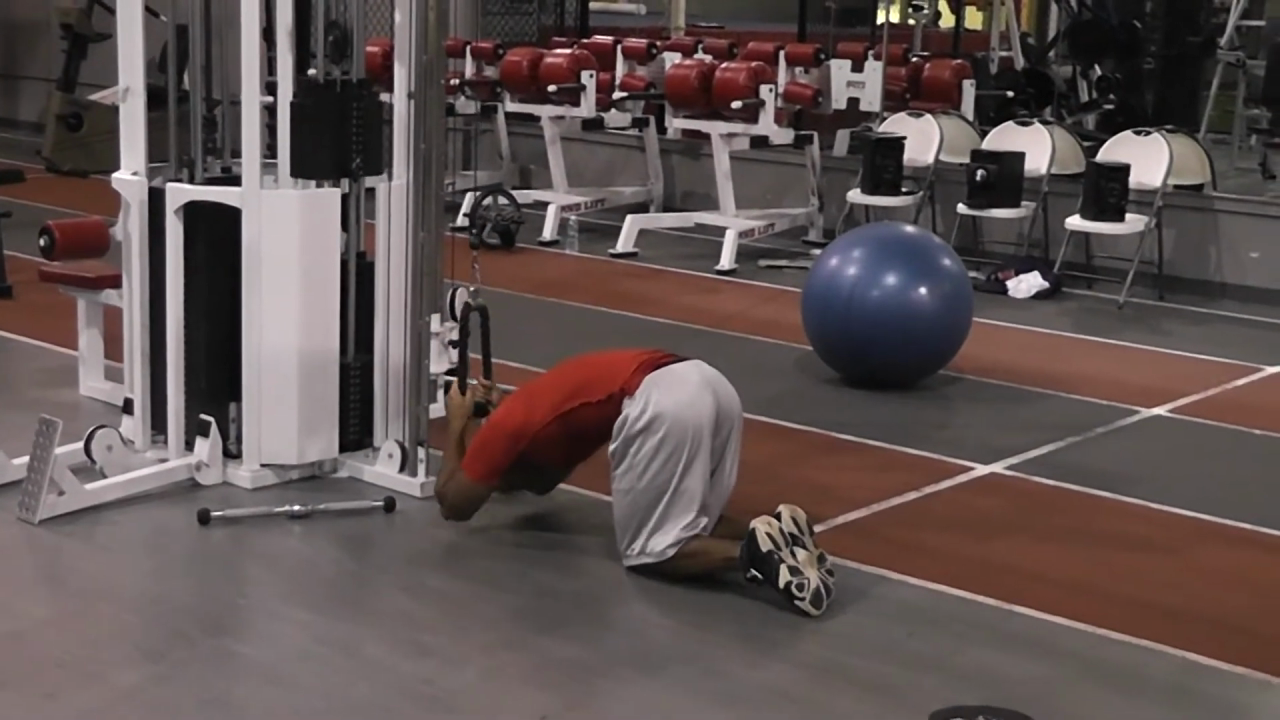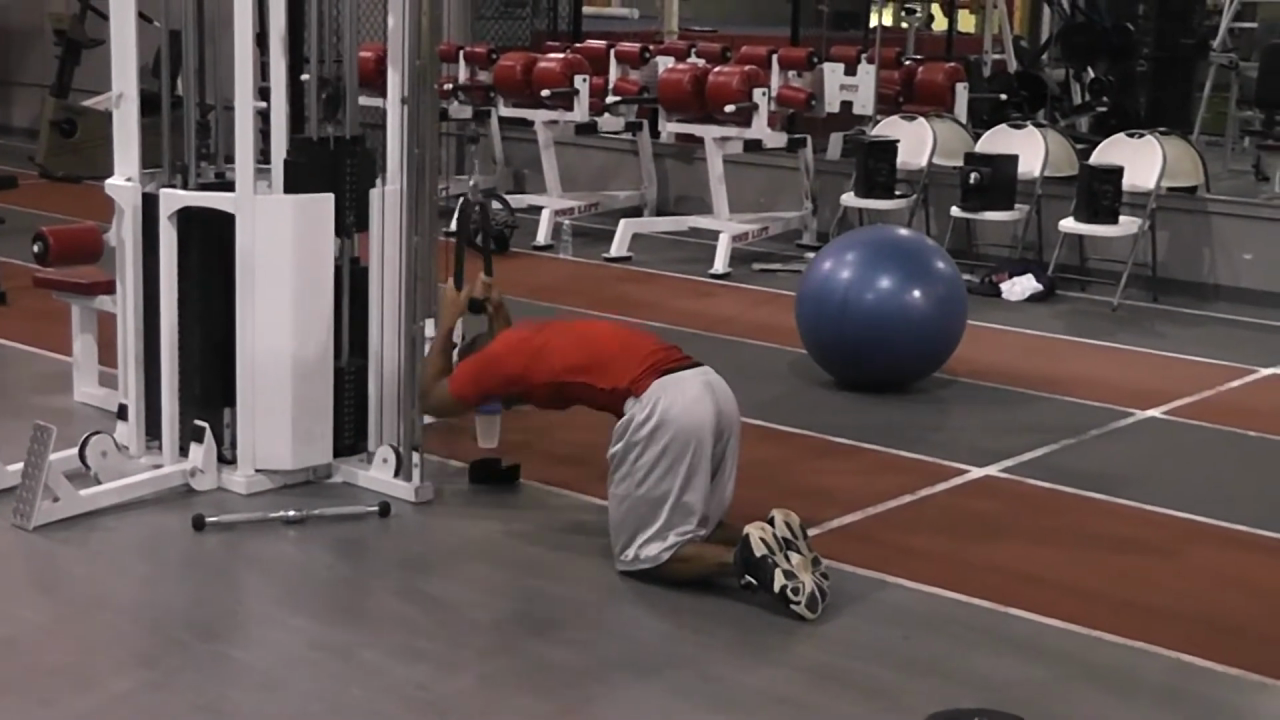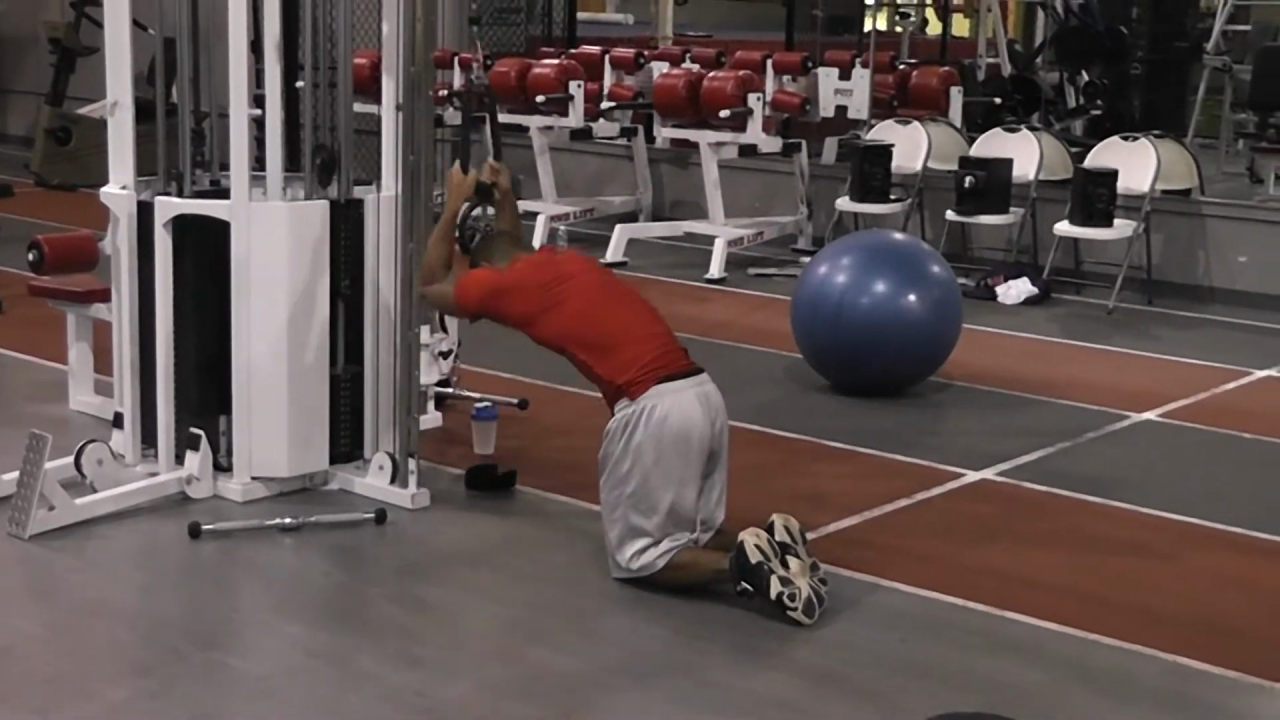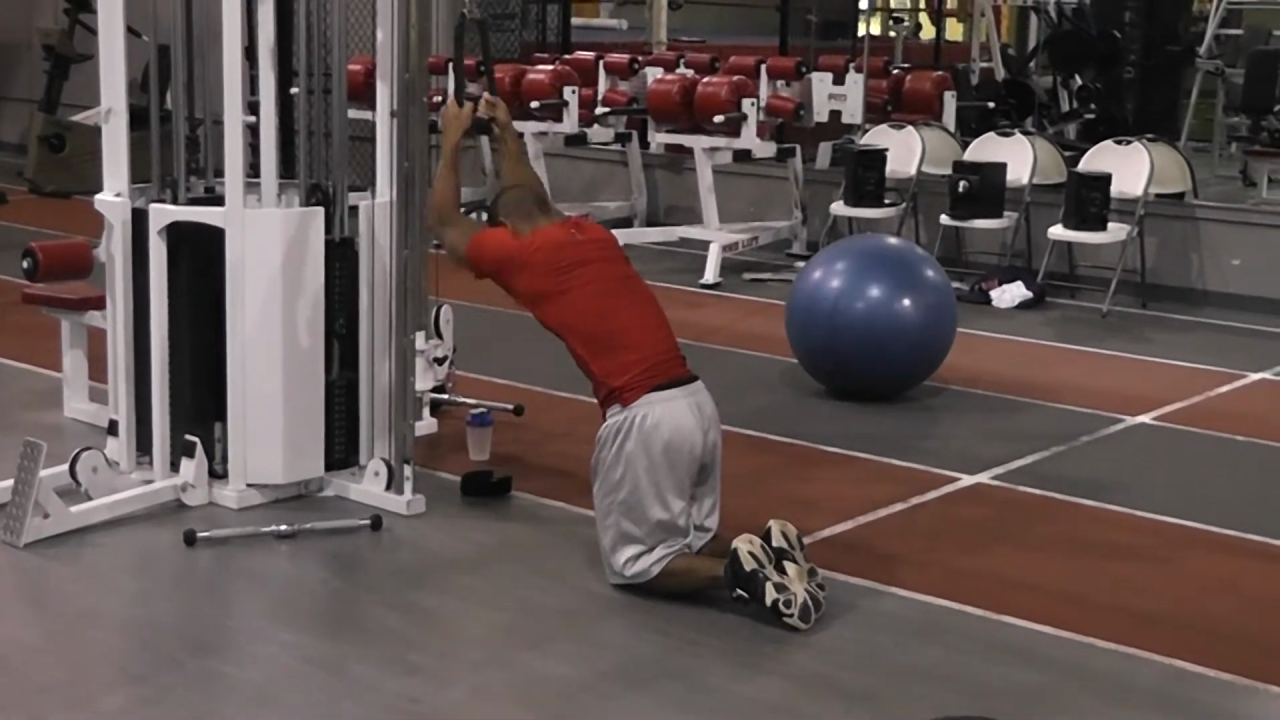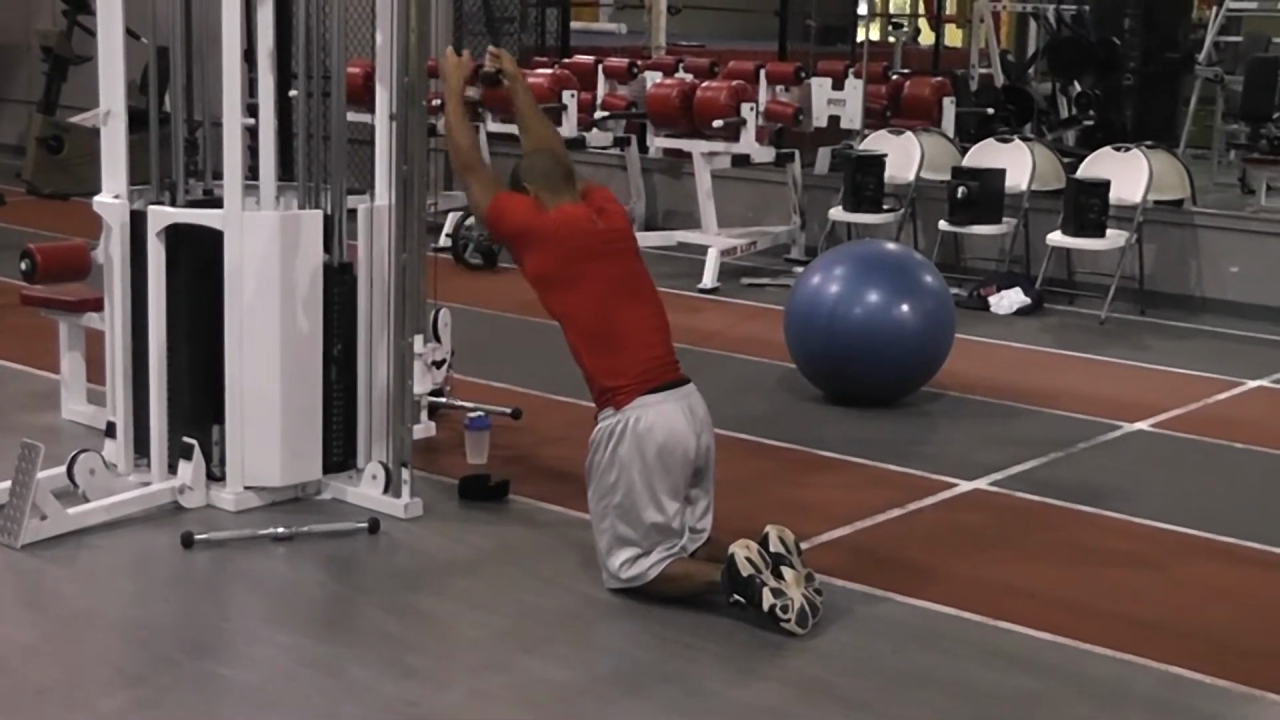
dt=0.5s
person 1, frame 1
left shoulder: (503, 427)
right shoulder: (533, 403)
left elbow: (453, 505)
right elbow: (543, 479)
left wrist: (456, 425)
left hip: (661, 404)
right hip: (708, 383)
left knee: (648, 551)
right knee: (693, 525)
left ankle: (751, 551)
right ankle: (773, 529)
person 1, frame 2
left shoulder: (498, 357)
right shoulder: (539, 336)
left elbow: (432, 400)
left wrist: (447, 323)
right wrist: (498, 314)
left hip: (664, 407)
right hip: (711, 388)
left knee: (641, 555)
right knee: (691, 527)
left ankle: (746, 557)
right ankle: (769, 536)
person 1, frame 3
left shoulder: (507, 283)
right shoulder: (568, 259)
left elbow: (432, 286)
left wrist: (453, 207)
right wrist: (504, 201)
left hip: (653, 411)
right hip: (703, 395)
left knee: (637, 559)
right knee: (693, 534)
left ankle: (742, 563)
right ankle: (767, 541)
person 1, frame 4
left shoulder: (521, 253)
right shoulder: (590, 234)
left elbow: (444, 224)
right elbow: (530, 202)
left wrist: (452, 142)
right wrist: (505, 137)
left hip: (644, 419)
right hip: (696, 402)
left knee: (632, 563)
right knee: (689, 539)
left ankle: (736, 572)
right ankle: (762, 549)
person 1, frame 5
left shoulder: (539, 230)
right shoulder: (608, 212)
left elbow: (468, 167)
right elbow: (554, 160)
left wrist: (454, 88)
right wrist: (516, 85)
left hip: (635, 421)
right hip: (687, 405)
left knee: (630, 567)
right knee: (686, 543)
left ankle: (736, 576)
right ankle: (760, 552)
